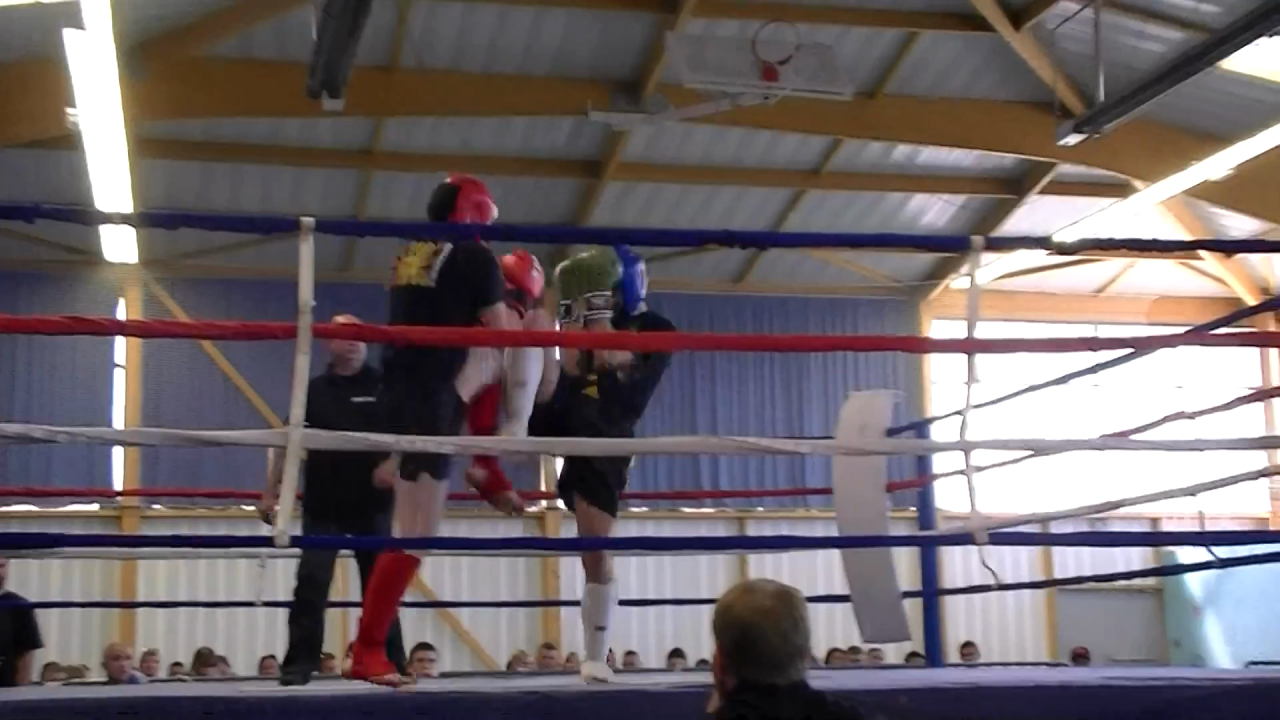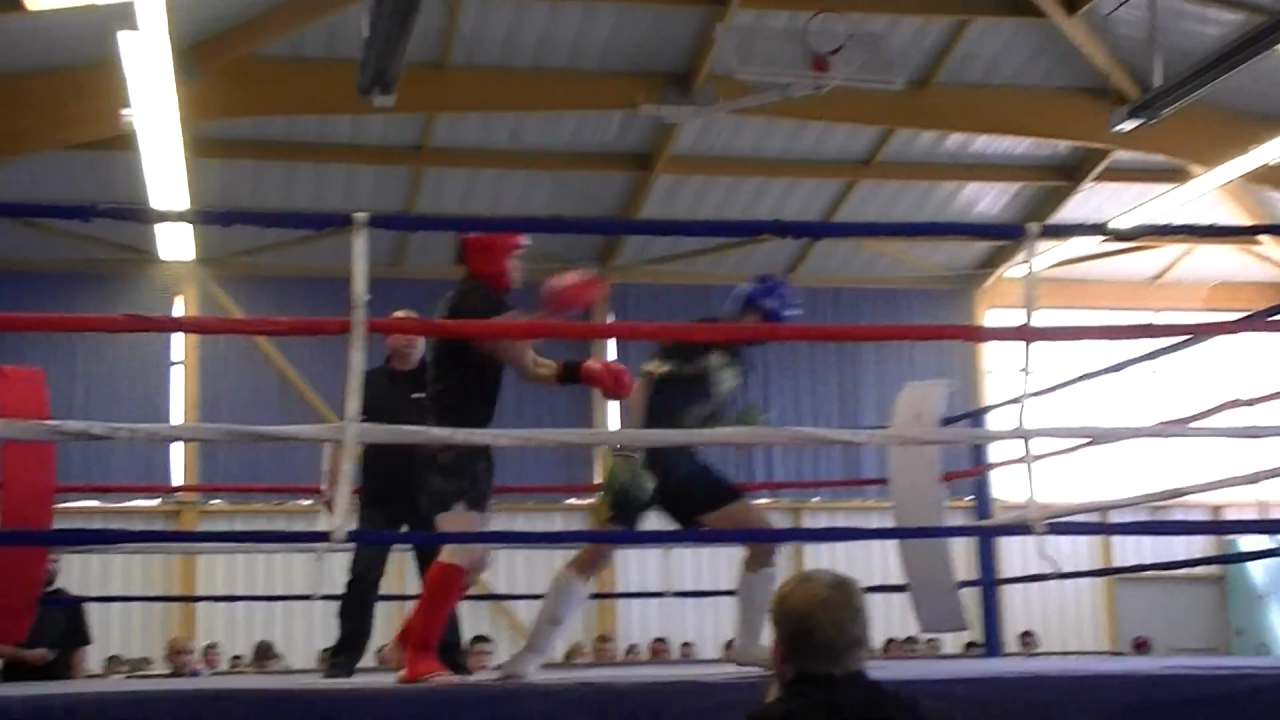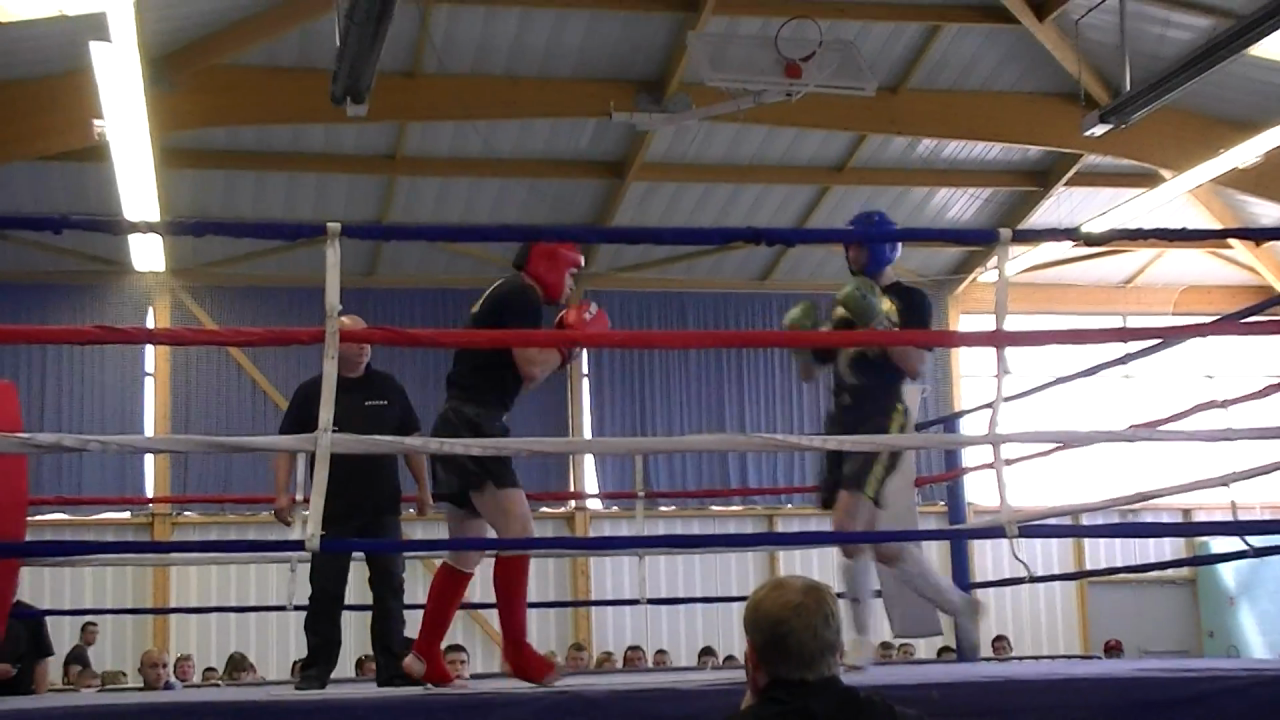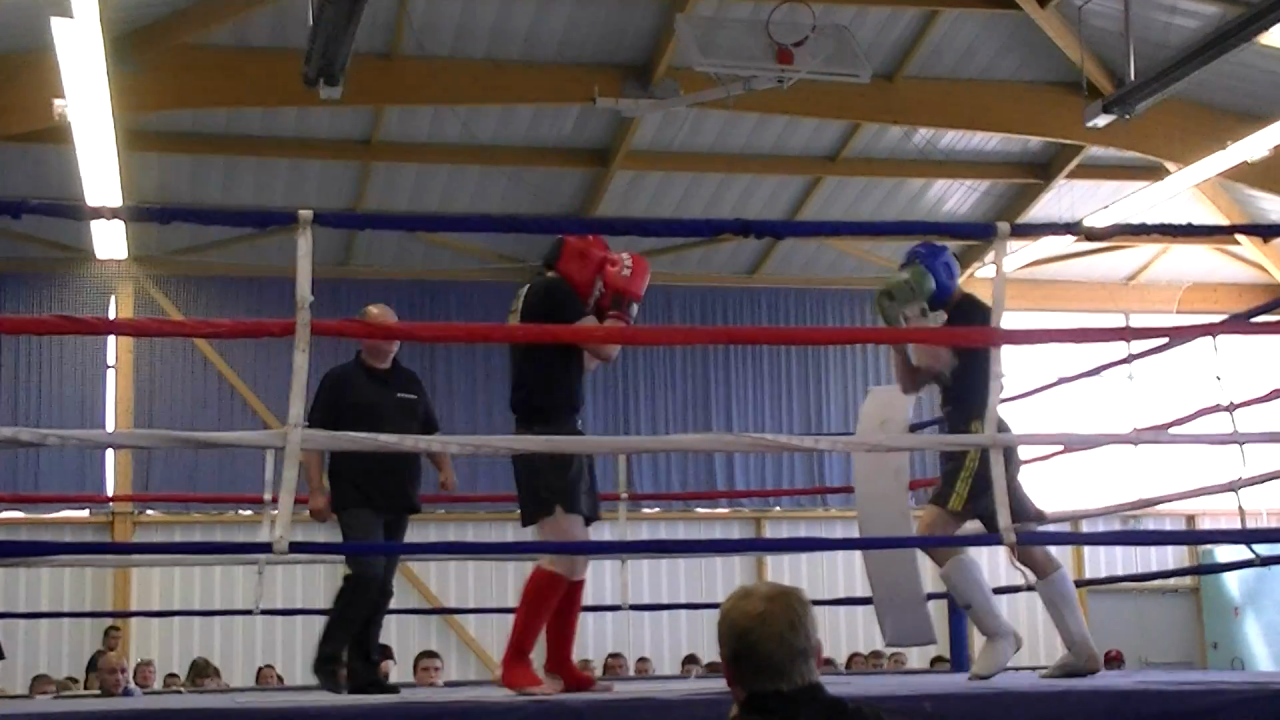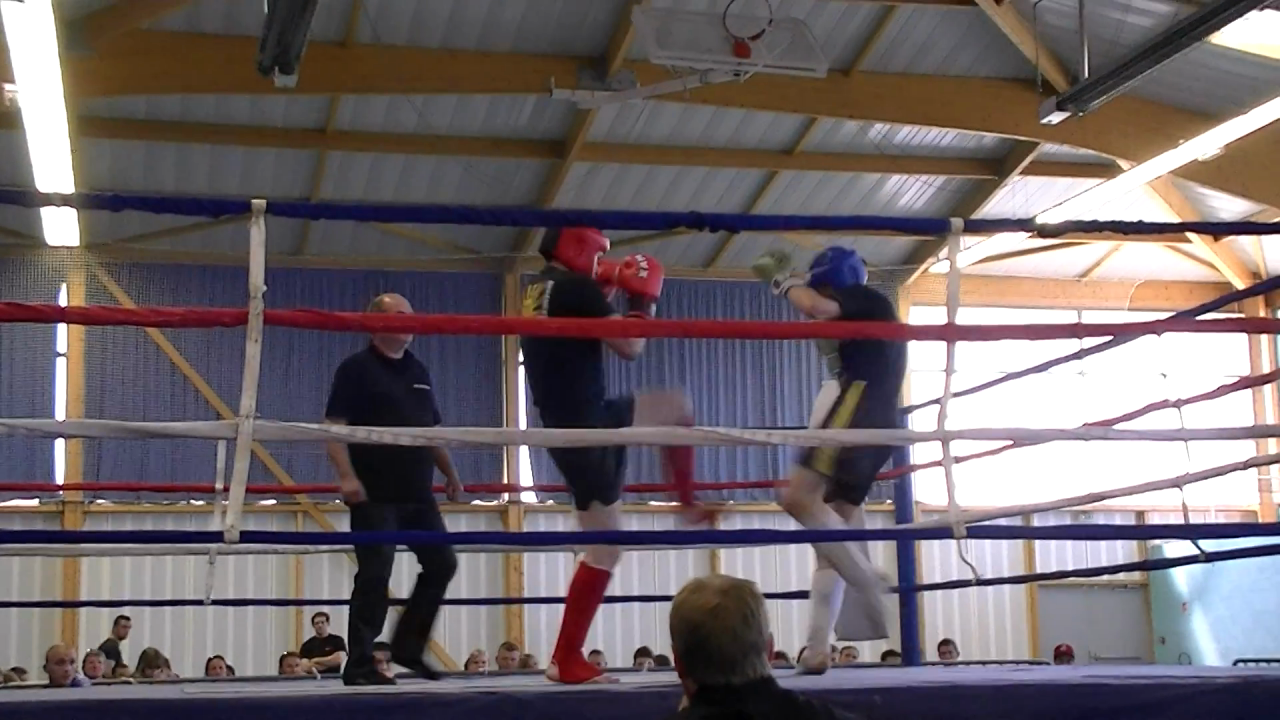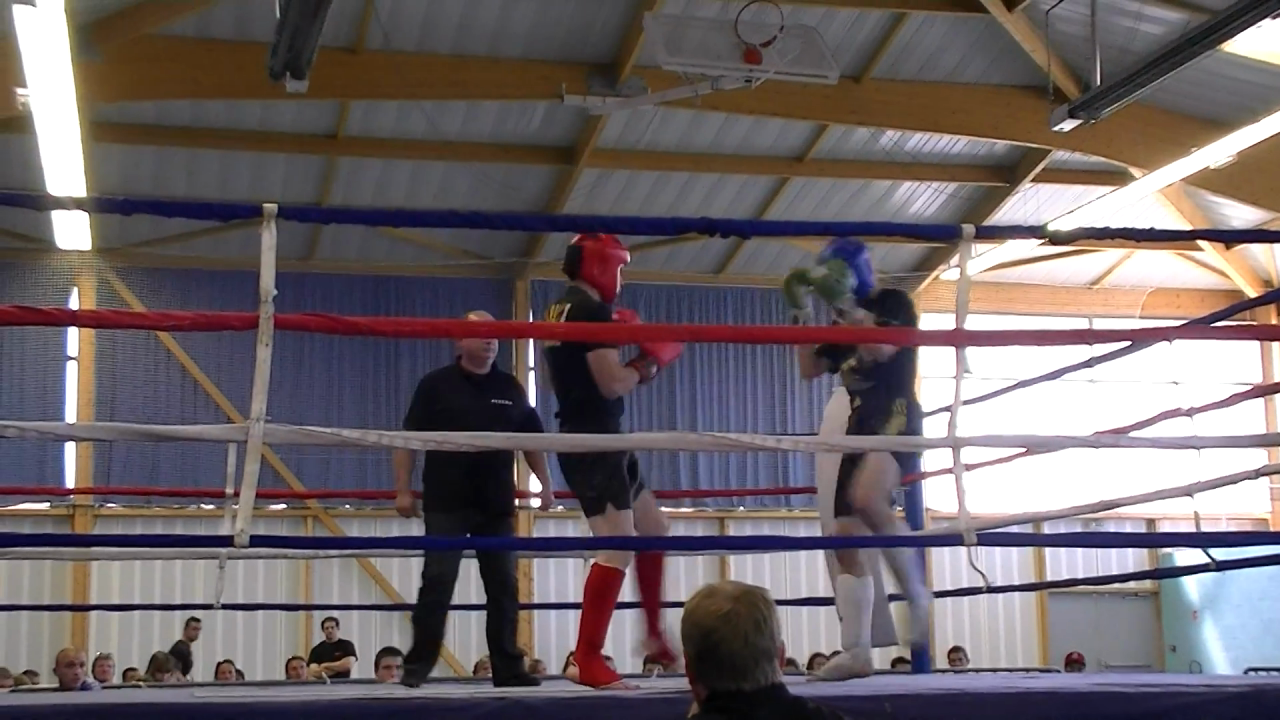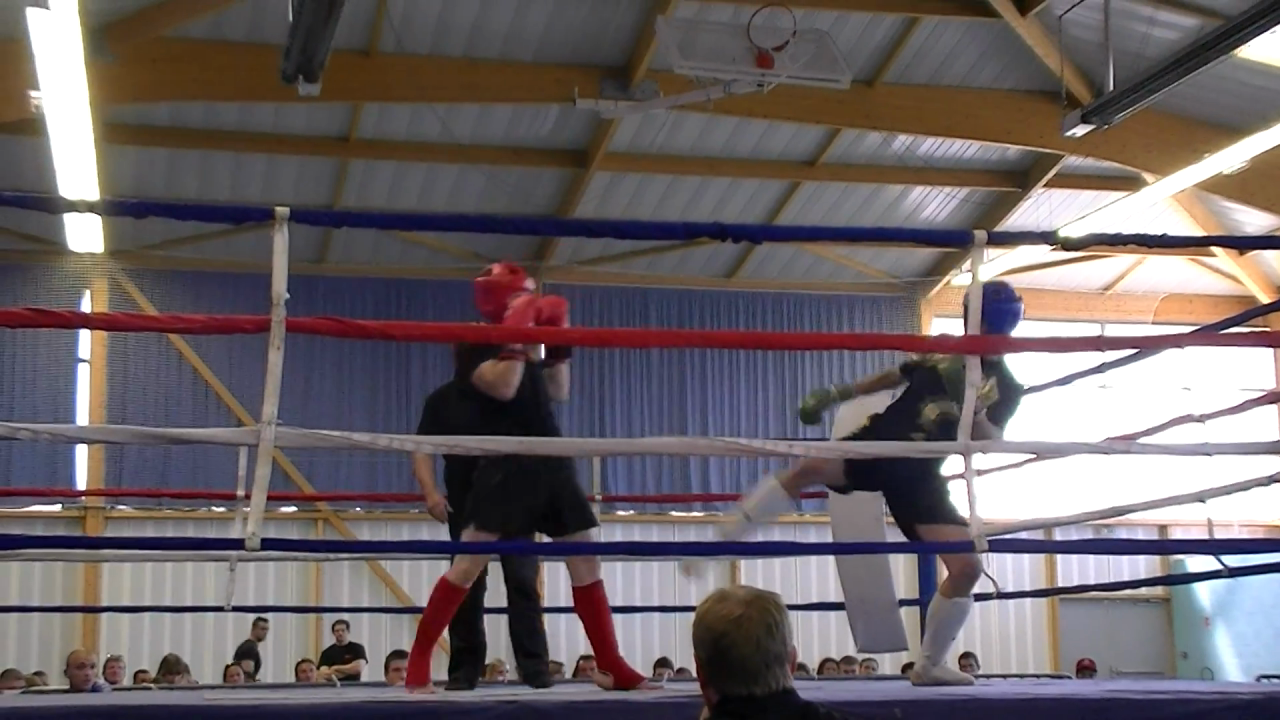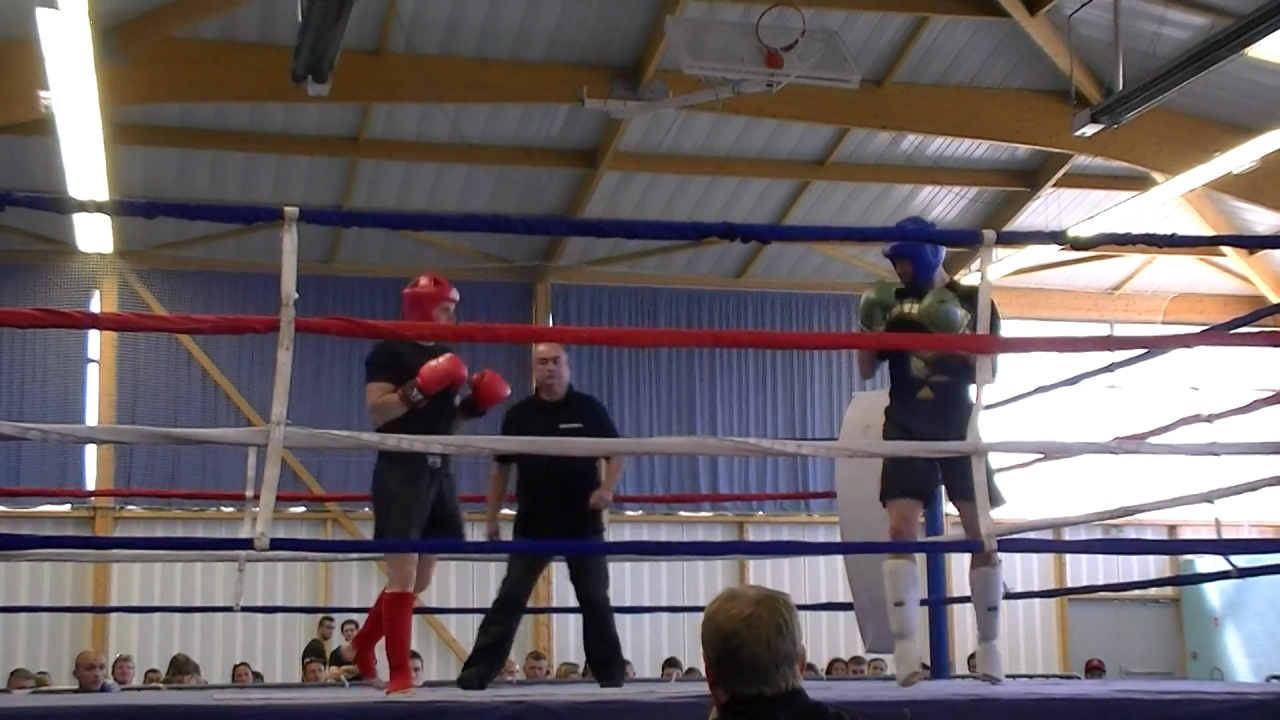
dt=0.5s
person 1, frame 1
left shoulder: (410, 256)
right shoulder: (472, 258)
right elbow: (503, 331)
left hip: (404, 390)
right hip: (428, 399)
right knee: (415, 534)
right ankle: (368, 652)
person 1, frame 2
left shoulder: (489, 299)
right shoulder: (475, 301)
left elbow: (528, 366)
right elbow: (513, 353)
left wrist: (581, 371)
right wrist: (551, 315)
left hip: (467, 443)
right hip: (451, 443)
left knee: (473, 556)
right knee: (463, 549)
left ankle: (416, 634)
right ankle: (420, 657)
person 1, frame 3
left shoulder: (510, 297)
right shoulder: (521, 295)
left elbow: (517, 367)
right elbow: (532, 367)
left wrist: (561, 340)
right wrist: (573, 344)
left hip: (462, 425)
right hip: (474, 424)
left knee: (465, 554)
right knee: (518, 531)
left ankle: (425, 655)
right ankle: (519, 652)
person 1, frame 4
left shoulder: (543, 297)
right shoulder: (553, 290)
left elbow: (578, 358)
right elbow: (606, 350)
left wrist: (605, 315)
right wrist: (627, 302)
left hip: (560, 436)
right hip: (548, 437)
left knee: (573, 558)
right knee: (561, 553)
left ankle: (559, 667)
right ankle: (516, 663)
person 1, frame 5
left shoulder: (538, 292)
right shoulder: (573, 291)
right elbow: (628, 346)
left wrist: (610, 289)
right wrist: (644, 300)
left hip: (592, 418)
right hip: (580, 428)
left knee: (677, 408)
right knee: (603, 548)
left ankle: (689, 504)
right ankle: (567, 659)
person 1, frame 6
left shoulder: (563, 309)
right shoulder: (591, 311)
right elbow: (612, 385)
left wrist: (619, 342)
right wrist: (651, 359)
left hip: (595, 436)
right hip: (594, 437)
left knee: (654, 527)
right knee: (617, 548)
left ankle: (654, 633)
right ankle: (587, 661)
person 1, frame 7
left shoulder: (528, 341)
right shoulder: (470, 344)
left elbow: (559, 393)
right elbow: (505, 387)
left wrist: (559, 344)
right wrist: (516, 340)
left hip: (547, 463)
right hip: (505, 464)
left knee: (585, 564)
right knee: (468, 568)
left ankle: (613, 667)
right ankle: (418, 666)
person 1, frame 8
left shoulder: (445, 355)
right shoulder: (389, 351)
right elbow: (377, 412)
left wrist: (476, 405)
right wrist: (420, 388)
left hip: (438, 471)
right hip: (401, 471)
left knee: (419, 580)
right knee: (402, 575)
left ankle: (360, 648)
right ankle: (399, 674)
person 2, frame 1
left shoulder: (659, 331)
right shoulder: (587, 311)
left elbow: (613, 359)
right elbow: (572, 368)
left wrist: (595, 300)
right wrist: (571, 310)
left hip: (605, 434)
right hip: (560, 412)
left knee: (596, 547)
left ankle: (595, 657)
person 2, frame 2
left shoulder: (736, 361)
right shoulder: (698, 338)
right elbow: (643, 386)
left wrist: (736, 426)
right wrist: (627, 453)
left hip: (682, 460)
right hip: (644, 453)
left knee: (763, 536)
right knee: (597, 552)
left ankle: (749, 644)
right ankle: (532, 652)
person 2, frame 3
left shoulder: (912, 301)
right shoulder: (844, 302)
left elbow: (917, 367)
right elbow: (807, 369)
left wrist: (877, 321)
right wrist: (799, 337)
left hip: (882, 425)
right hip: (843, 427)
left knee: (848, 525)
right knee: (876, 542)
left ankle: (863, 637)
right ankle: (957, 606)
person 2, frame 4
left shoulder: (969, 312)
right shoulder: (951, 319)
left elbow: (935, 360)
right elbow: (909, 383)
left wrist: (911, 313)
right wrist: (897, 324)
left hip: (976, 438)
right hip: (975, 440)
left knee: (933, 534)
right knee: (1028, 550)
left ankle: (998, 634)
right ankle: (1081, 651)
person 2, frame 5
left shoulder: (870, 299)
left elbow: (821, 311)
right elbow: (840, 370)
left wrist: (781, 278)
left hip: (861, 406)
right hip: (878, 425)
left knee: (798, 497)
right knee: (830, 530)
left ankle: (867, 581)
right ankle: (818, 647)
person 2, frame 6
left shoulder: (894, 302)
right shoulder: (846, 329)
left elbow: (881, 349)
right elbow: (809, 369)
left wrist: (843, 301)
right wrist: (801, 310)
left hip: (891, 422)
right hip: (859, 433)
left knee: (865, 499)
right knee: (843, 539)
left ankle: (917, 599)
right ankle: (855, 653)
person 2, frame 7
left shoulder: (1006, 388)
right shoulder: (947, 351)
left elbow: (989, 439)
right elbow: (895, 376)
left wrist: (969, 405)
right wrist: (835, 394)
left hip: (919, 469)
right hip: (878, 443)
left knee: (967, 565)
right knee: (808, 470)
left ankle: (930, 663)
right ankle: (720, 540)
person 2, frame 8
left shoulder: (974, 300)
right shoulder: (895, 304)
right elbow: (866, 371)
left wrist: (955, 332)
right wrist: (867, 327)
left hip: (955, 425)
right hip: (906, 427)
left knee: (982, 532)
right knee: (902, 528)
left ankle: (988, 645)
right ankle: (906, 648)
person 3, frame 1
left shoulder: (384, 386)
right shoulder: (313, 390)
right wrist: (272, 493)
left hip: (373, 504)
right hip: (322, 506)
right knee: (311, 582)
left ankle: (390, 664)
right ankle: (299, 664)
person 3, frame 2
right shoulder: (370, 383)
right wrist: (336, 482)
left hip: (429, 497)
right hip: (378, 498)
right knee: (364, 575)
left ankle: (450, 657)
right ankle: (345, 656)
person 3, frame 3
left shoulder: (388, 387)
right shoulder: (311, 391)
left elbow: (410, 440)
left wrist: (423, 487)
right wrist: (283, 493)
left hip: (383, 506)
right hip: (333, 509)
left knee: (389, 584)
right knee: (326, 590)
left ankle: (390, 667)
right ankle: (316, 669)
person 3, frame 4
left shoulder: (410, 382)
right shoulder: (340, 379)
left elbow: (429, 435)
left wrist: (445, 468)
right wrist: (316, 490)
left hip: (398, 502)
right hip: (357, 500)
left knee: (380, 589)
right knee: (365, 573)
left ankle: (362, 672)
right ankle: (328, 660)
person 3, frame 5
left shoulder: (419, 371)
right shoulder: (356, 369)
right elbow: (333, 428)
left wrist: (449, 471)
right wrist: (347, 475)
left hip: (418, 492)
right hip: (374, 494)
left knee: (442, 564)
right knee: (375, 577)
left ankle: (407, 645)
right ankle: (360, 664)
person 3, frame 6
left shoulder: (510, 387)
right shoulder: (436, 384)
left wrist: (545, 483)
right wrist: (403, 490)
left hip: (496, 505)
right hip: (446, 504)
left knee: (503, 585)
right knee: (437, 580)
left ankle: (507, 666)
right ankle: (418, 663)
person 3, frame 7
right shoulder: (442, 401)
right elbow: (423, 451)
right wrist: (430, 492)
right hip: (466, 512)
left knee: (524, 585)
right knee: (467, 592)
left ankle: (534, 666)
right ankle: (465, 670)
person 3, frame 8
left shoulder: (588, 408)
right shoulder: (518, 415)
left elbow: (615, 454)
right elbow: (502, 467)
left wrist: (606, 487)
right wrist: (492, 516)
left hip: (583, 522)
right hip: (532, 524)
left knee: (594, 597)
right knee: (511, 596)
left ankle: (610, 670)
right ankle: (479, 670)
